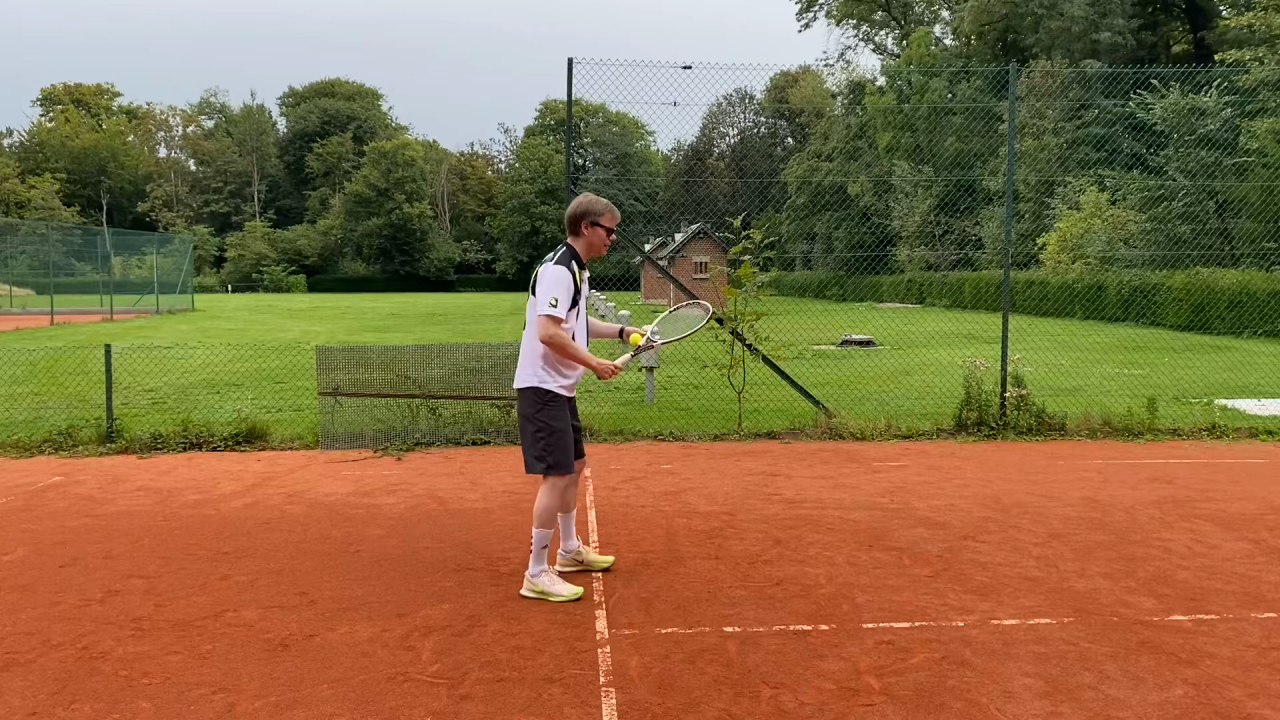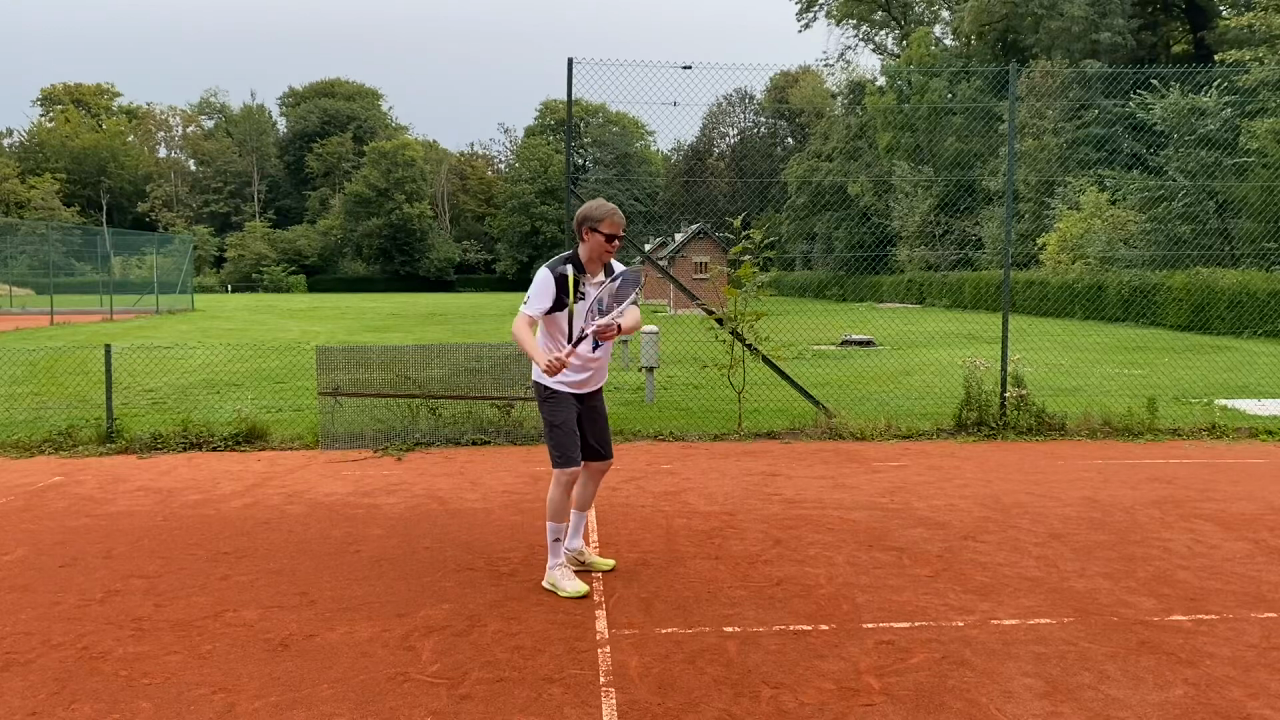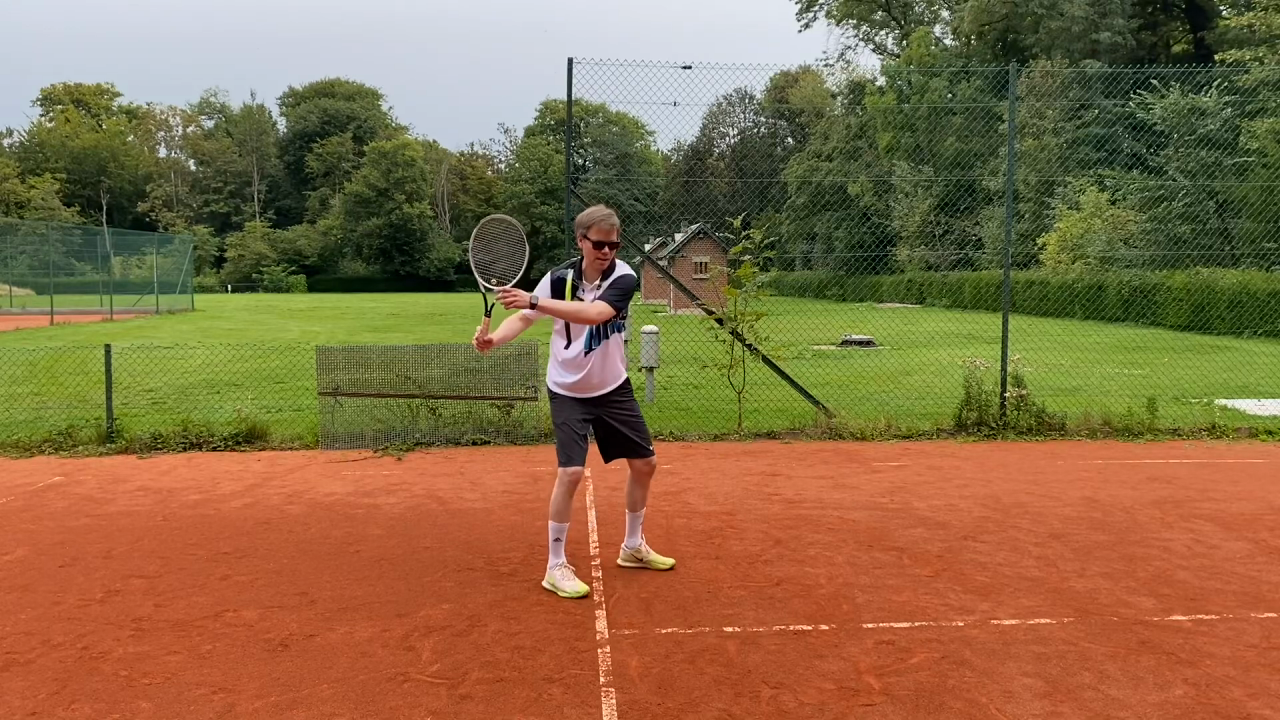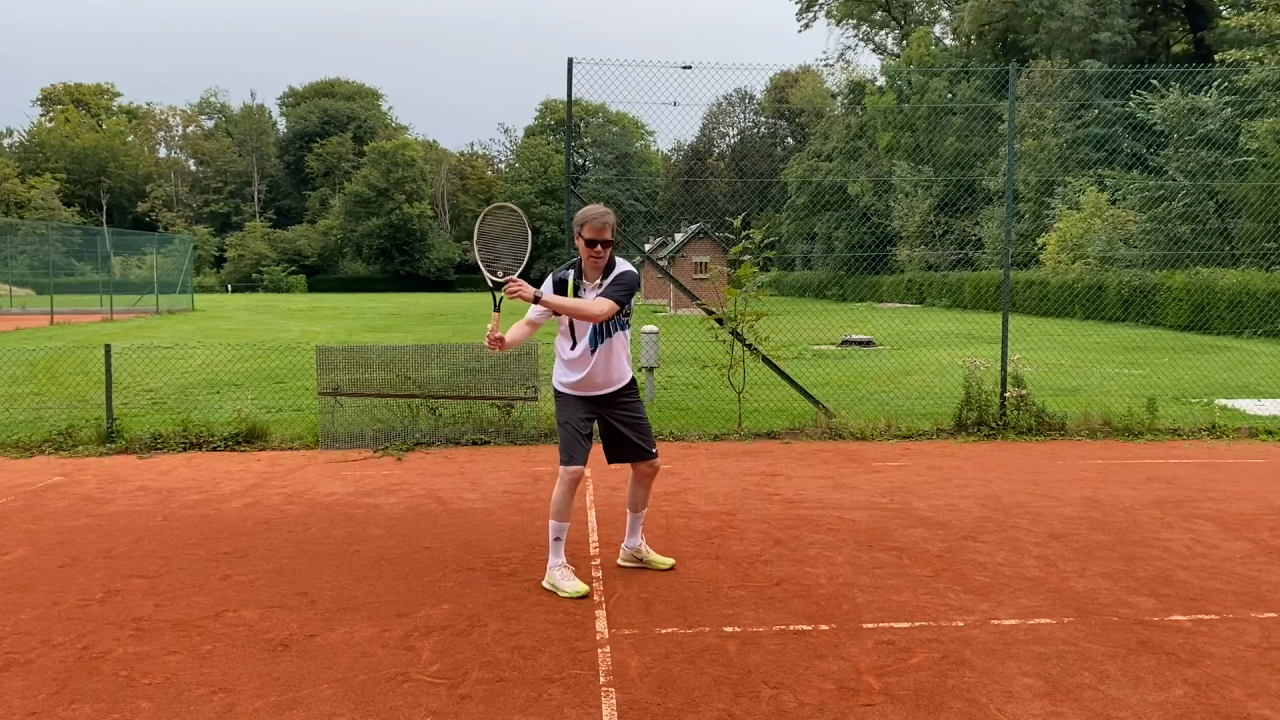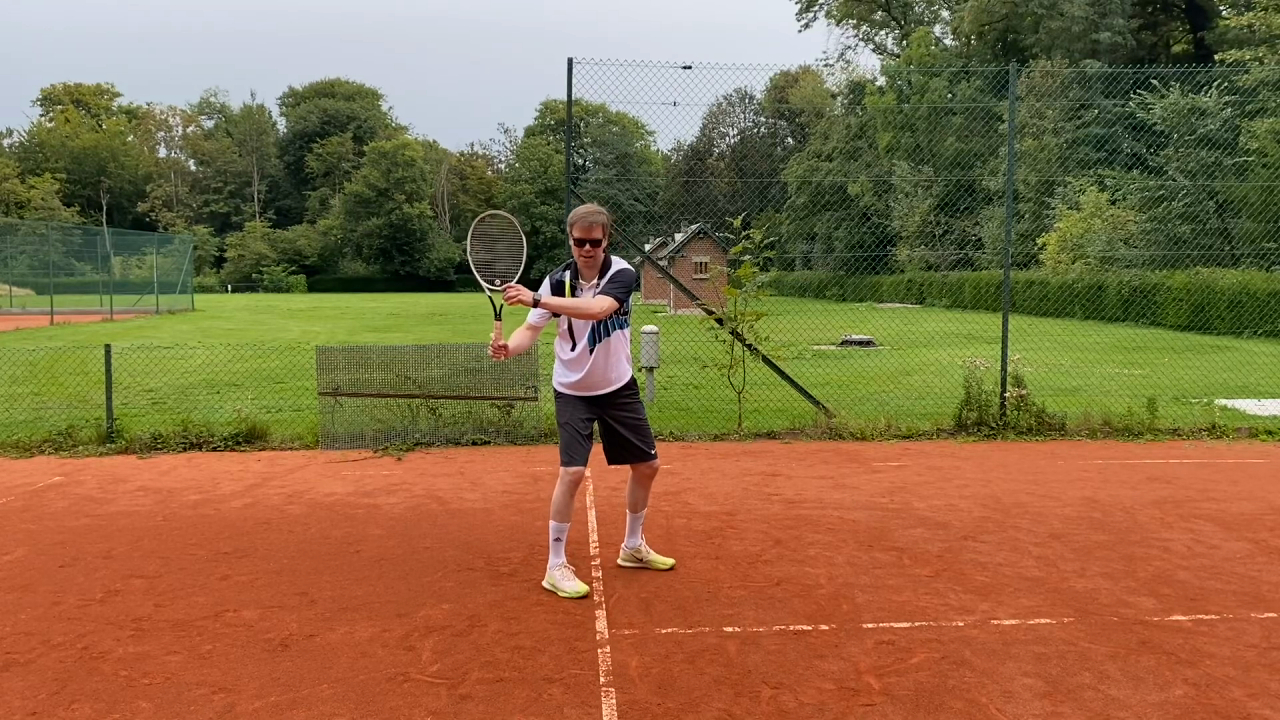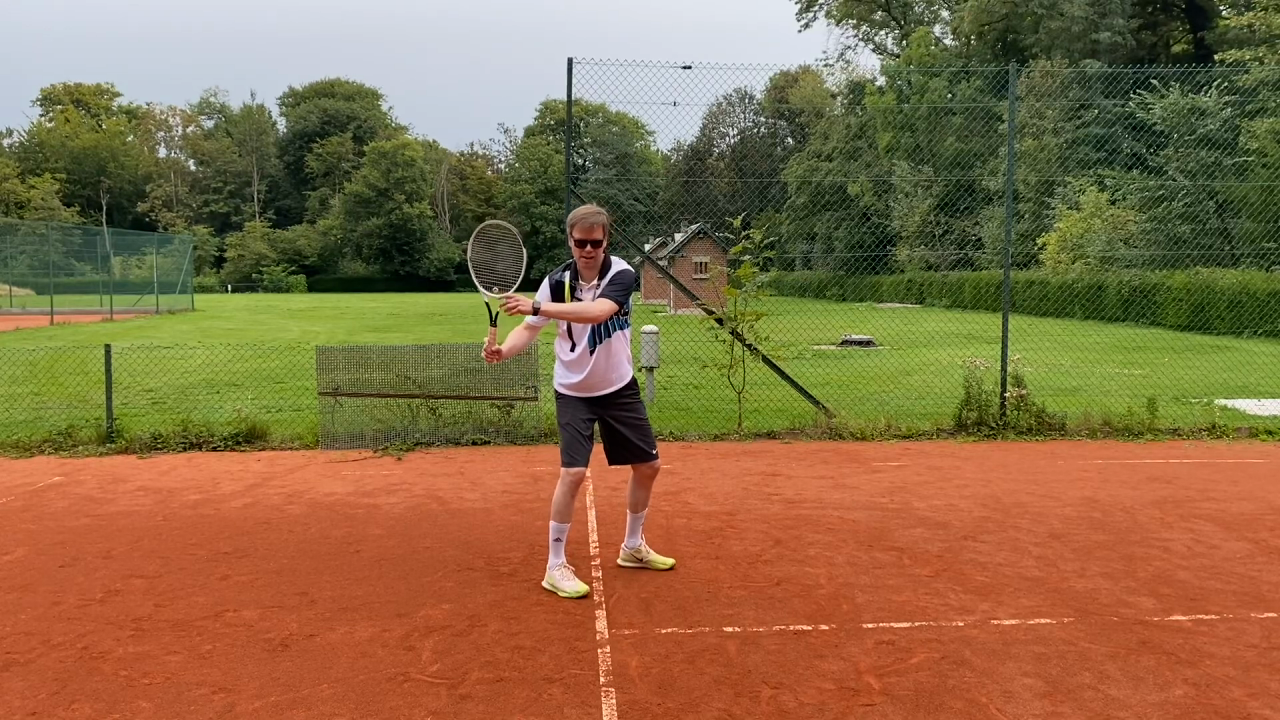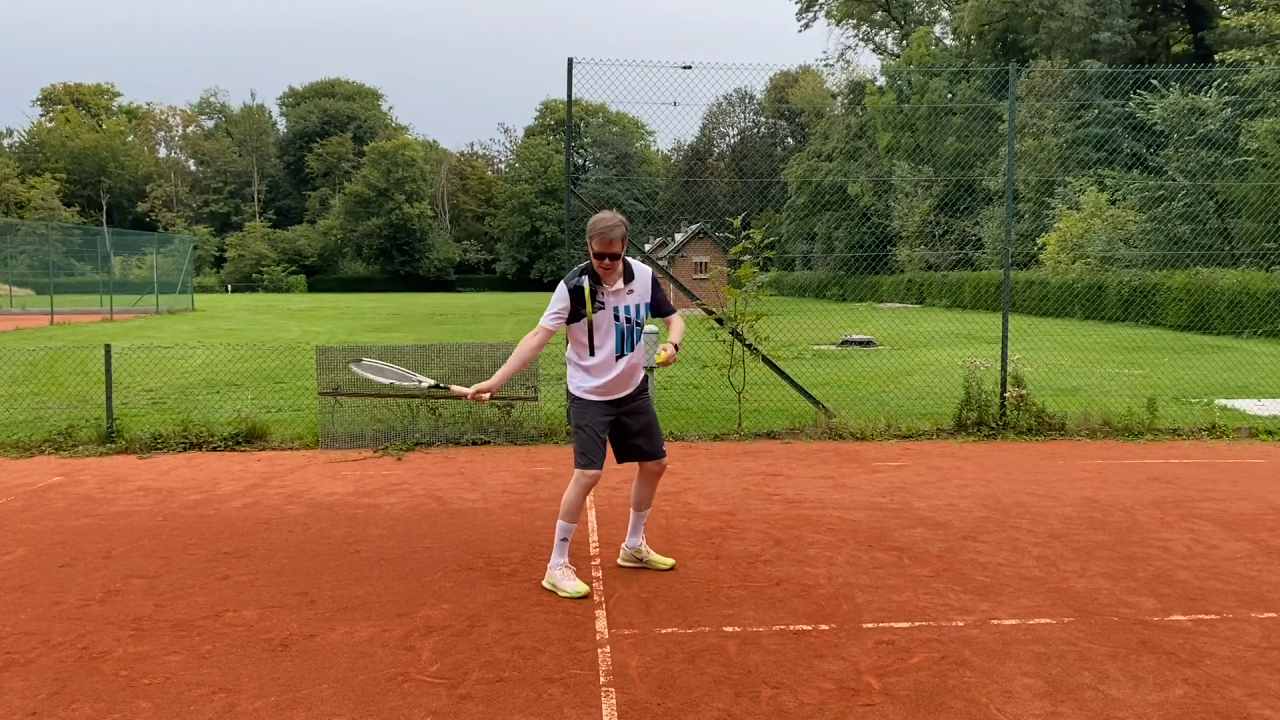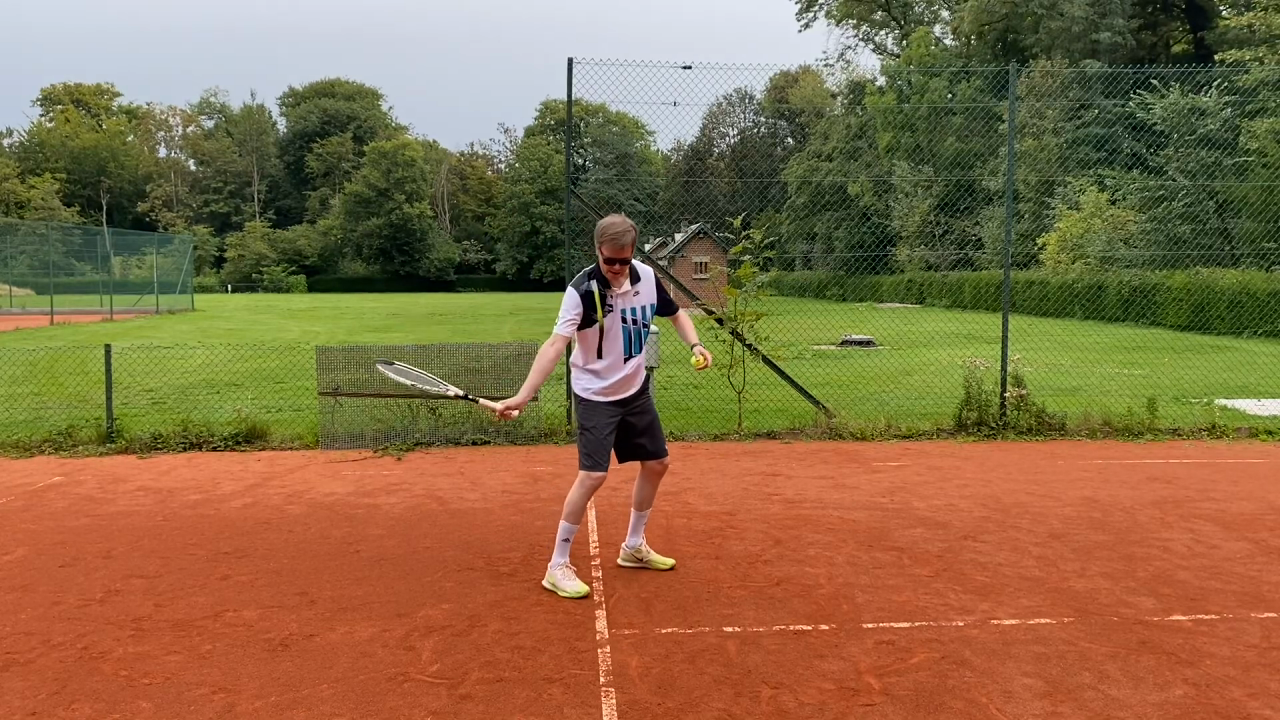
dt=0.5s
person 1, frame 1
left shoulder: (576, 269)
right shoulder: (558, 269)
right elbow: (548, 332)
left wrist: (620, 331)
right wrist: (593, 363)
left hip: (559, 387)
right hip: (543, 387)
left knee: (573, 466)
right knee: (557, 476)
left ankle: (570, 549)
right ankle: (537, 574)
person 1, frame 2
left shoulder: (617, 273)
right shoulder: (553, 273)
left elbow: (633, 315)
right elbow: (522, 321)
left wrist: (618, 325)
right wrist: (540, 356)
left hip: (592, 386)
right hip: (557, 388)
left knee: (597, 466)
right knee: (567, 471)
left ankle: (574, 548)
right ankle: (555, 566)
person 1, frame 3
left shoulder: (624, 278)
right shoulder: (559, 278)
left elbow: (593, 314)
right elbow: (523, 318)
left wrist: (535, 301)
right wrist: (493, 338)
left hip: (613, 388)
right hip: (568, 392)
left knee: (645, 464)
right knee: (571, 473)
left ankle: (633, 547)
right ankle: (556, 567)
person 1, frame 4
left shoulder: (626, 275)
right shoulder: (560, 279)
left elbow: (598, 311)
right elbow: (530, 323)
left wrist: (538, 295)
right wrist: (504, 340)
left hip: (619, 388)
right hip: (574, 391)
left knee: (647, 465)
right knee: (572, 472)
left ankle: (633, 546)
right ankle: (556, 566)
person 1, frame 5
left shoulder: (623, 274)
right shoulder: (557, 280)
left elbow: (597, 309)
right elbow: (530, 329)
left wrist: (535, 298)
right wrist: (507, 347)
left hip: (619, 388)
right hip: (573, 392)
left knee: (647, 466)
right knee: (572, 473)
left ankle: (633, 546)
right ankle: (556, 567)
person 1, frame 6
left shoulder: (622, 274)
right shoulder: (557, 281)
left elbow: (599, 312)
right elbow: (528, 329)
left wrist: (537, 307)
right wrist: (503, 350)
left hip: (620, 389)
right hip: (574, 393)
left knee: (648, 466)
right knee: (573, 473)
left ankle: (633, 546)
right ankle: (556, 567)
person 1, frame 7
left shoulder: (644, 276)
right shoulder: (573, 285)
left elbow: (674, 320)
right elbow: (539, 336)
left wrist: (671, 344)
right wrist: (496, 380)
left hip: (632, 390)
right hip: (589, 394)
left knee: (654, 465)
right knee: (587, 474)
left ankle: (634, 546)
right ankle: (557, 566)
person 1, frame 8
left shoulder: (647, 277)
right shoulder: (582, 289)
left elbow: (675, 313)
right elbow: (555, 345)
left wrist: (695, 344)
right wrist: (523, 396)
left hip: (635, 390)
right hip: (595, 396)
left knee: (656, 464)
right knee: (592, 476)
left ankle: (634, 546)
right ankle: (558, 566)
